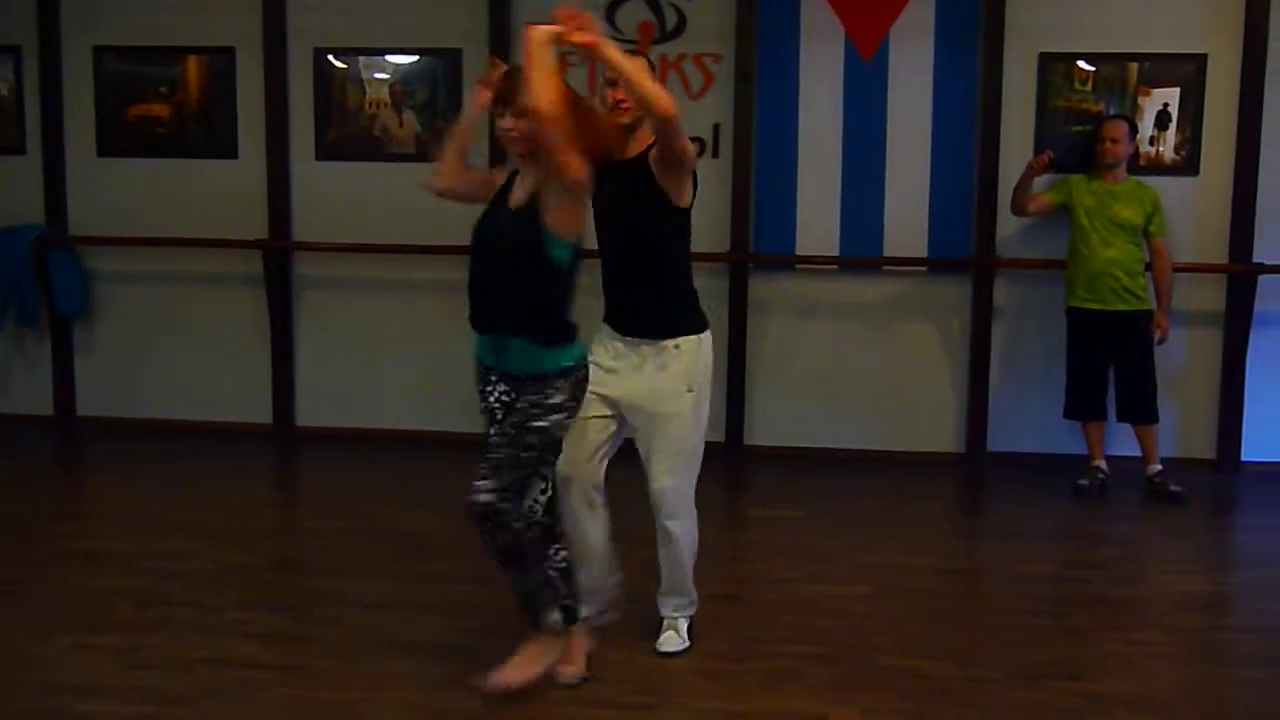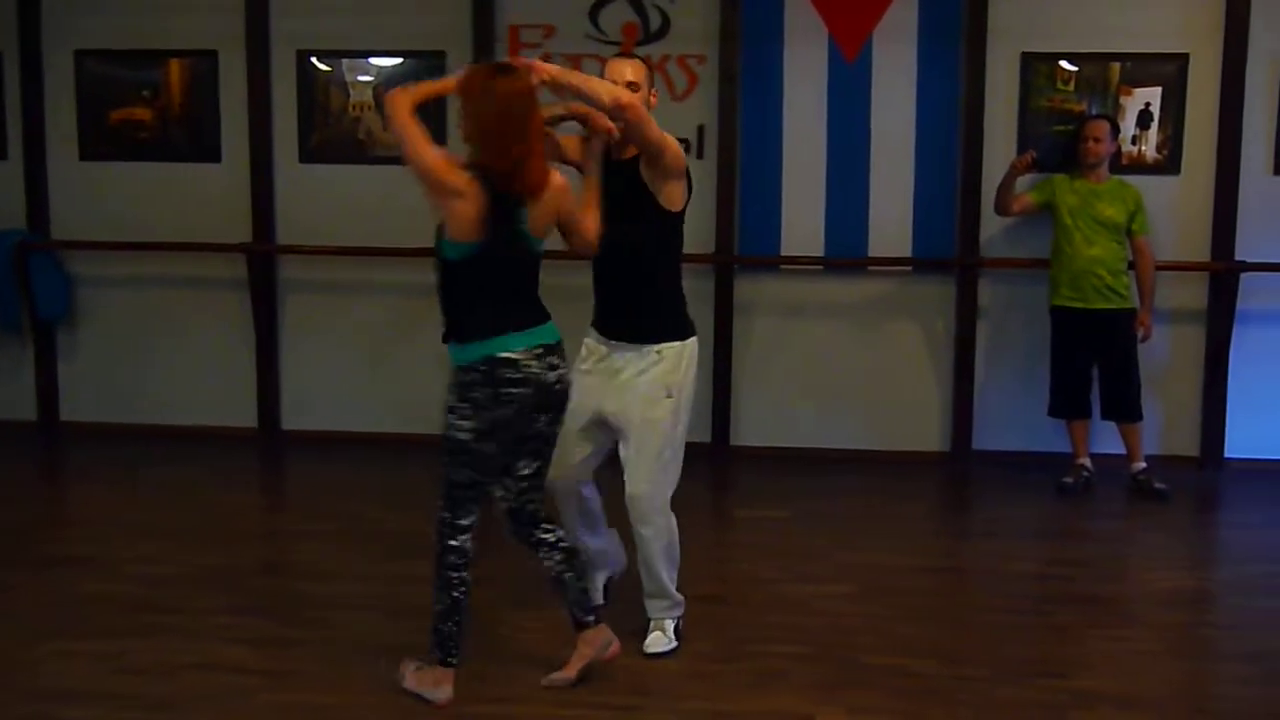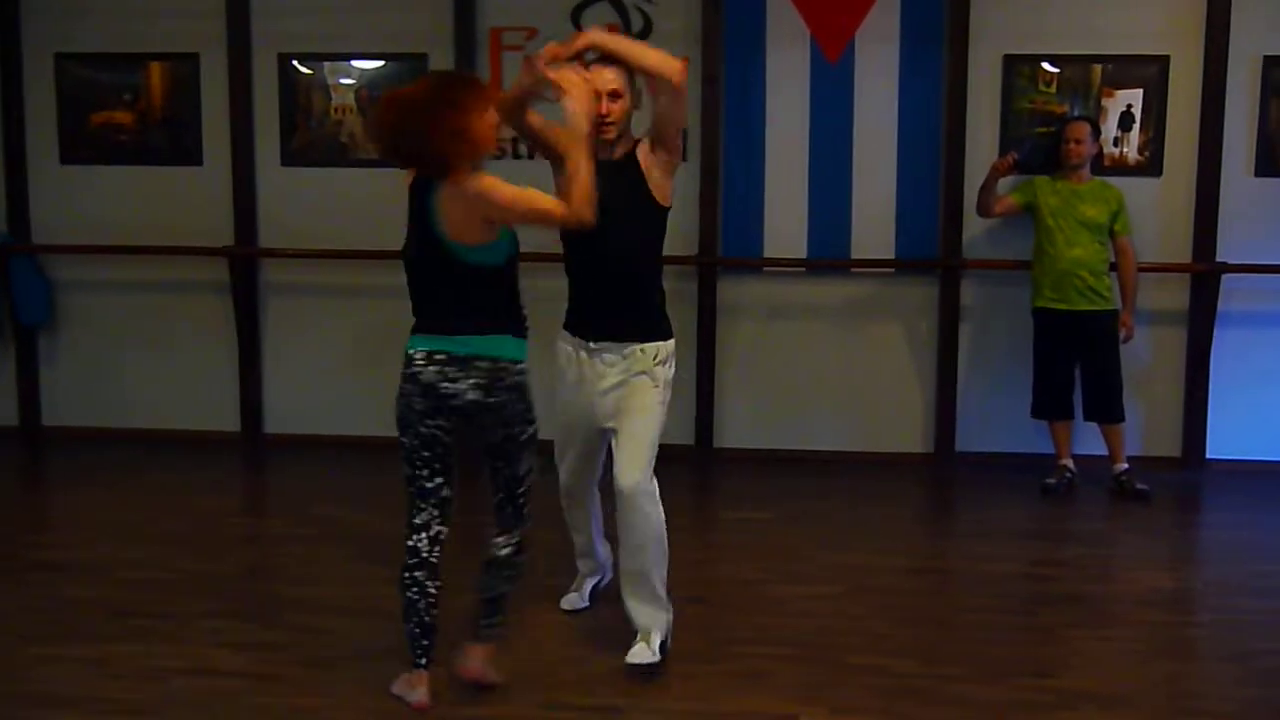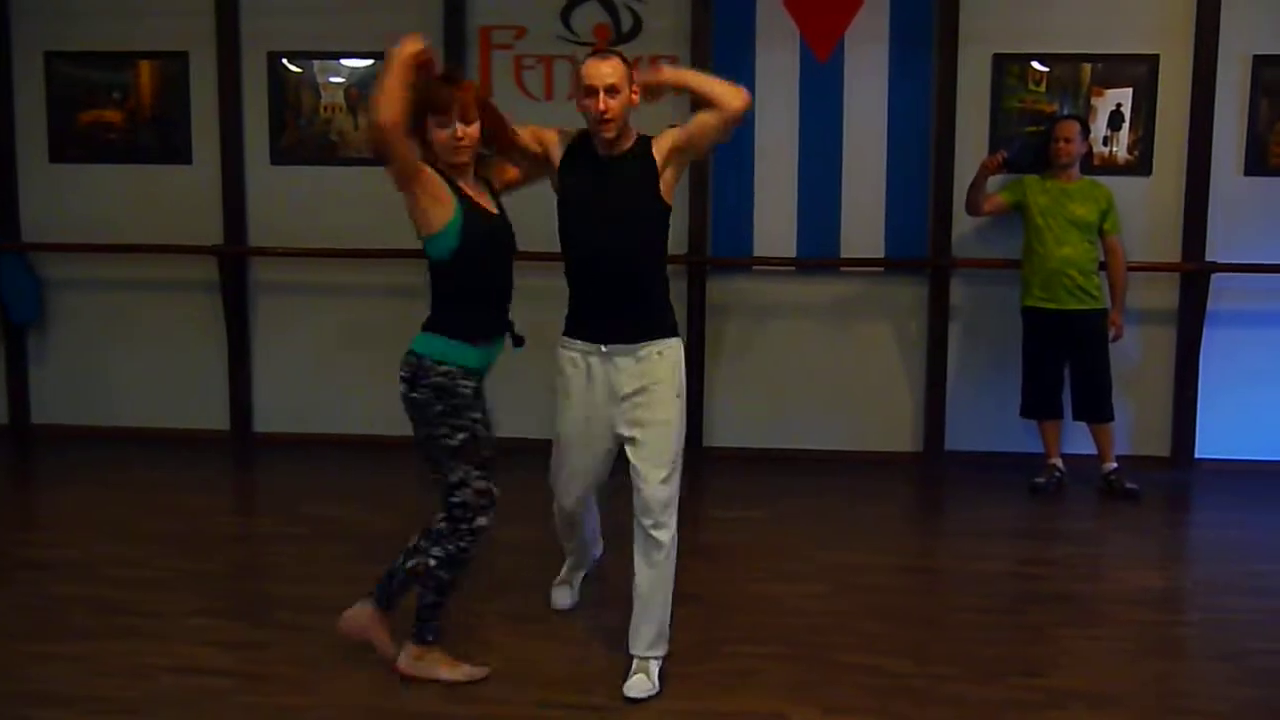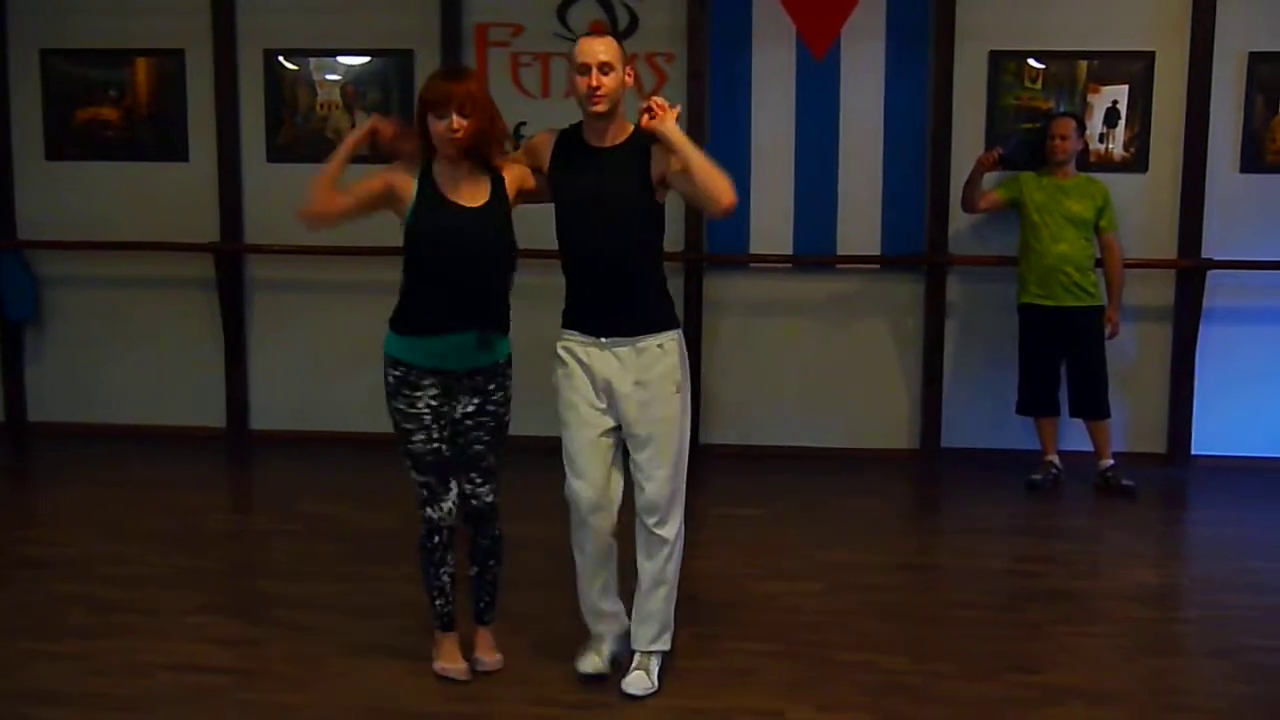
dt=0.2s
person 1, frame 1
left shoulder: (565, 181)
right shoulder: (505, 179)
left elbow: (548, 111)
right elbow: (444, 183)
left wrist: (542, 45)
right wrist: (480, 101)
left hip: (548, 377)
right hip: (498, 369)
left knee: (492, 502)
right knee: (530, 505)
left ankle: (548, 634)
right ankle: (563, 630)
person 1, frame 2
left shoulder: (456, 185)
right shoulder: (546, 185)
left elbow: (397, 106)
right elbow: (587, 237)
left wrist: (451, 82)
right wrist: (592, 160)
left hip: (489, 376)
right hip: (545, 364)
left knee: (456, 521)
right knee: (526, 508)
left ankle: (437, 669)
right ankle: (592, 630)
person 1, frame 3
left shoulder: (423, 186)
right shoulder: (473, 190)
right elbow: (579, 213)
right wrist: (577, 119)
left hip: (423, 373)
right hip: (492, 376)
left knee: (424, 522)
right knee: (515, 511)
left ankle: (417, 672)
right ankle: (479, 647)
person 1, frame 4
left shoulder: (486, 181)
right shoulder: (424, 183)
right elbow: (385, 126)
right wrist: (402, 62)
left hip: (461, 372)
right hip: (445, 374)
left knee: (463, 508)
right knee: (472, 515)
left ankle: (374, 610)
right ankle: (419, 648)
person 1, frame 5
left shoulder: (508, 178)
right shoulder: (407, 180)
right elbow: (315, 211)
right wrist: (353, 143)
left hip: (486, 365)
right hip: (416, 365)
left knee: (483, 501)
right knee: (439, 504)
left ankle: (484, 624)
right ankle: (446, 630)
person 2, frame 1
left shoulder: (672, 160)
right shoulder: (597, 157)
left elbow: (664, 113)
left wrist: (602, 46)
left hip: (676, 350)
right hip: (614, 343)
left knee: (670, 491)
right knee: (574, 471)
left ankle: (679, 610)
right ankle: (597, 592)
person 2, frame 2
left shoulder: (662, 162)
right shoulder: (594, 156)
left elbow: (637, 111)
left wrist: (555, 72)
left hip: (662, 354)
right hip: (601, 347)
left knee: (646, 494)
right knee: (564, 477)
left ankle: (665, 611)
right ankle: (601, 558)
person 2, frame 3
left shoulder: (653, 157)
right shoulder: (565, 152)
left elbow: (674, 74)
right elbow: (503, 110)
left wrist: (598, 40)
left hip: (642, 352)
right hip: (578, 350)
left knee: (634, 481)
right knee: (576, 478)
left ankle: (652, 621)
right ankle: (594, 565)
person 2, frame 4
left shoulder: (660, 154)
right shoulder: (558, 150)
left elbow: (736, 102)
left wrist: (669, 75)
left hip: (652, 355)
right hip: (580, 353)
left knee: (654, 505)
right knee: (570, 490)
left ankle: (648, 651)
right ankle: (580, 554)
person 2, frame 5
left shoulder: (656, 151)
right shoulder: (548, 149)
left elbow: (723, 202)
left wrist: (671, 135)
left hip: (652, 346)
right hip: (580, 347)
left knee: (658, 502)
right knee: (587, 497)
left ankle: (650, 644)
right ankle: (604, 625)
person 3, frame 1
left shoulder: (1146, 196)
right shoulder: (1074, 187)
left elbow: (1160, 255)
right elbow: (1022, 209)
left wrist: (1163, 310)
right wrist: (1029, 175)
left hip: (1133, 310)
right hip: (1085, 309)
left knee: (1141, 393)
right knee: (1088, 392)
left ankle: (1154, 471)
right ankle: (1098, 467)
person 3, frame 2
left shoulder: (1128, 195)
right shoulder: (1057, 187)
left elbow: (1143, 254)
right elbow: (1005, 208)
left wrist: (1146, 308)
right wrist: (1012, 175)
left hip: (1116, 308)
right hip: (1068, 308)
left knee: (1125, 391)
right knee: (1072, 390)
left ankle: (1138, 468)
right ankle: (1082, 465)
person 3, frame 3
left shoulder: (1110, 196)
right shoulder: (1038, 188)
left elbow: (1125, 255)
right elbow: (987, 210)
left wrist: (1128, 309)
right wrist: (993, 177)
left hip: (1098, 309)
right hip: (1051, 309)
left knee: (1106, 392)
right knee: (1054, 391)
left ankle: (1120, 469)
right ankle: (1065, 466)
person 3, frame 4
left shoulder: (1100, 194)
right shoulder: (1028, 187)
left elbow: (1114, 253)
right elbow: (976, 208)
left wrist: (1118, 308)
right wrist: (982, 176)
left hip: (1088, 309)
right hip: (1040, 308)
left knee: (1096, 392)
right knee: (1044, 391)
left ankle: (1110, 469)
right ankle: (1054, 465)
person 3, frame 5
left shoulder: (1096, 191)
right shoulder: (1024, 184)
left elbow: (1111, 250)
right elbow: (972, 205)
left wrist: (1114, 305)
right wrist: (978, 172)
left hip: (1084, 306)
right hip: (1036, 305)
left knee: (1092, 389)
right knee: (1040, 388)
left ankle: (1106, 466)
right ankle: (1050, 462)
